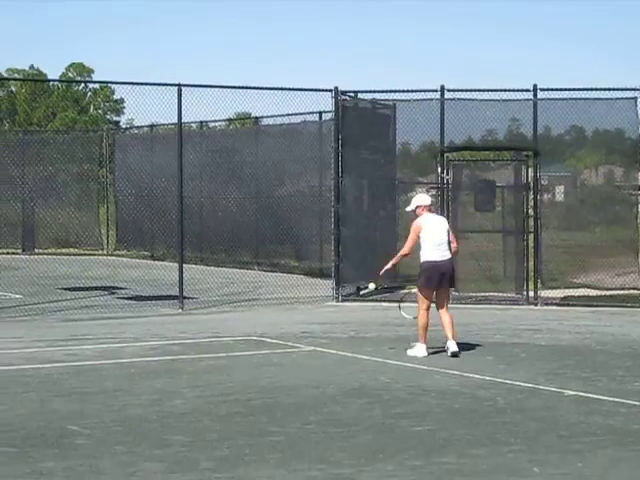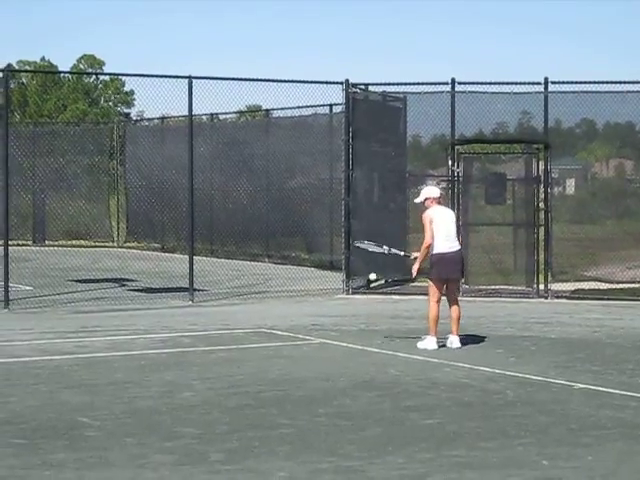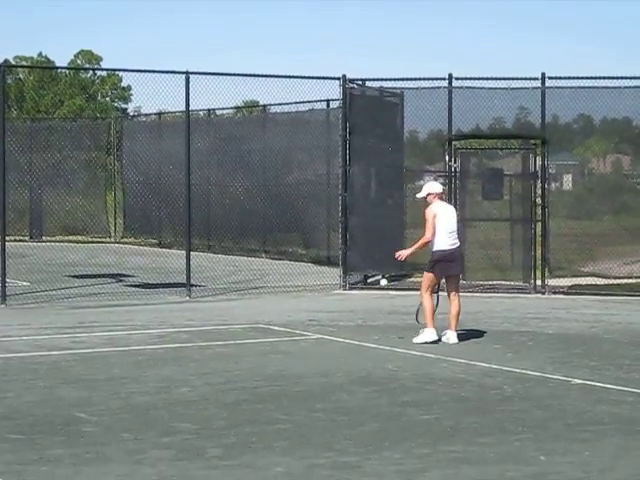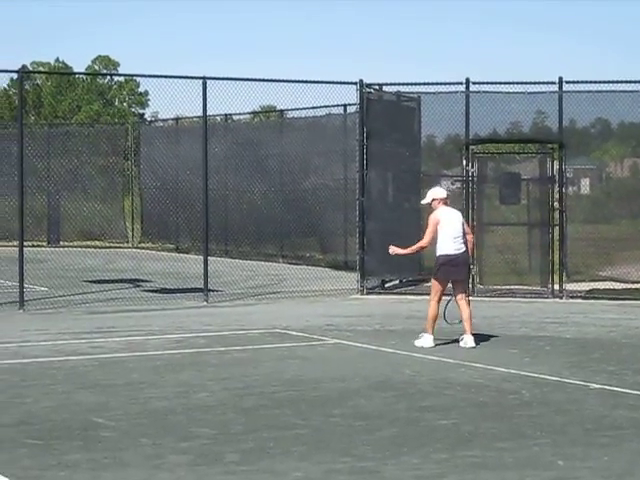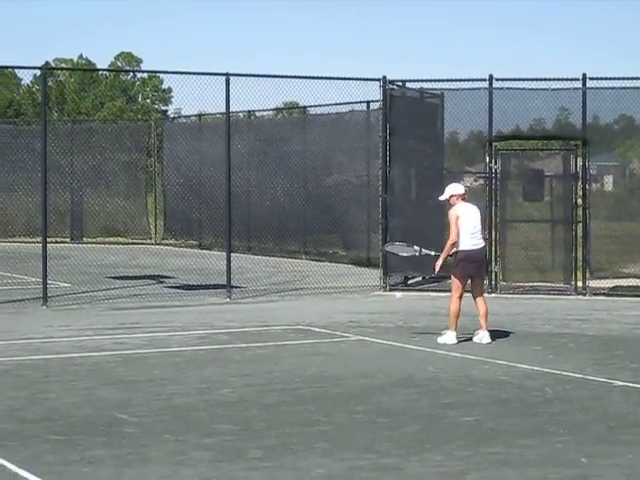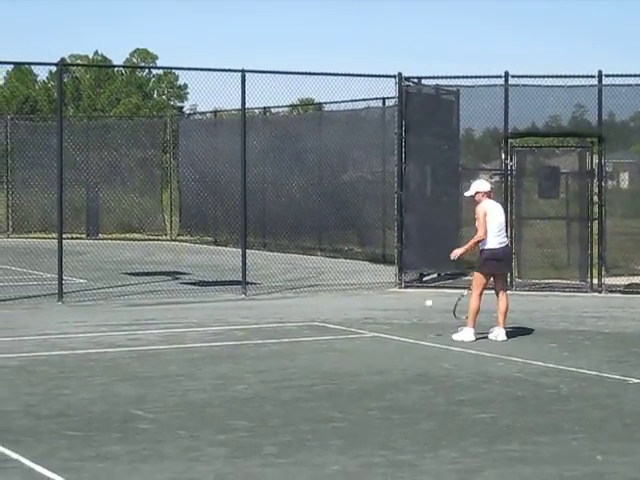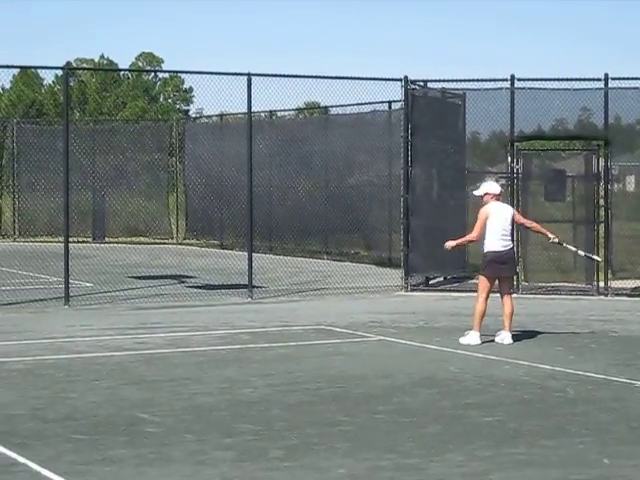
dt=0.4s
person 1, frame 1
left shoulder: (419, 222)
right shoulder: (443, 220)
left elbow: (406, 250)
right elbow: (454, 245)
left wrist: (391, 263)
left hip: (429, 266)
right hip: (446, 264)
left knee: (423, 308)
right knee: (443, 308)
left ankle: (421, 346)
right ankle: (452, 343)
person 1, frame 2
left shoulder: (428, 214)
right shoulder: (450, 212)
left elbow: (428, 241)
left wrist: (418, 262)
right wrist: (423, 254)
left hip: (440, 258)
right hip: (456, 255)
left knee: (434, 300)
right knee: (453, 299)
left ankle: (431, 339)
right ankle: (454, 337)
person 1, frame 3
left shoulder: (431, 209)
right shoulder: (451, 208)
left elbow: (428, 238)
left wrist: (409, 251)
left hip: (441, 254)
right hip: (456, 252)
left knee: (426, 291)
right knee: (454, 294)
left ankle: (430, 330)
right ankle: (452, 333)
person 1, frame 4
left shoulder: (435, 215)
right shoulder: (457, 213)
left elbow: (425, 243)
right elbow: (470, 236)
left wrist: (402, 251)
right wrist: (468, 258)
left hip: (445, 259)
right hip: (461, 257)
left knee: (435, 299)
right knee: (462, 299)
left ankle: (428, 337)
right ankle: (468, 337)
person 1, frame 5
left shoulder: (454, 211)
right shoulder: (475, 209)
left elbow: (453, 239)
left wrist: (441, 258)
right wrist: (455, 250)
left hip: (465, 255)
right hip: (481, 252)
left knee: (456, 295)
right knee: (478, 294)
left ankle: (451, 333)
right ankle: (484, 332)
person 1, frame 6
left shoulder: (481, 207)
right shoulder: (498, 206)
left elbow: (481, 235)
left wrist: (463, 249)
left hip: (490, 253)
right hip: (504, 250)
left knee: (476, 292)
right knee: (501, 292)
left ankle: (469, 330)
right ankle: (500, 330)
person 1, frame 7
left shoulder: (486, 210)
right shoulder: (509, 209)
left elbow: (475, 236)
right elbow: (529, 223)
left wrist: (455, 243)
right wrist: (548, 234)
left hip: (492, 256)
right hip: (508, 254)
left knee: (482, 296)
right knee: (506, 295)
left ankle: (475, 334)
right ankle: (506, 334)
